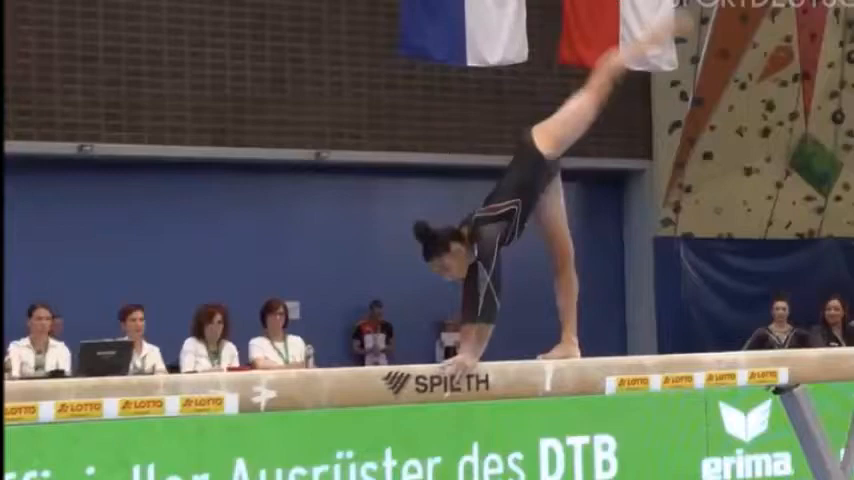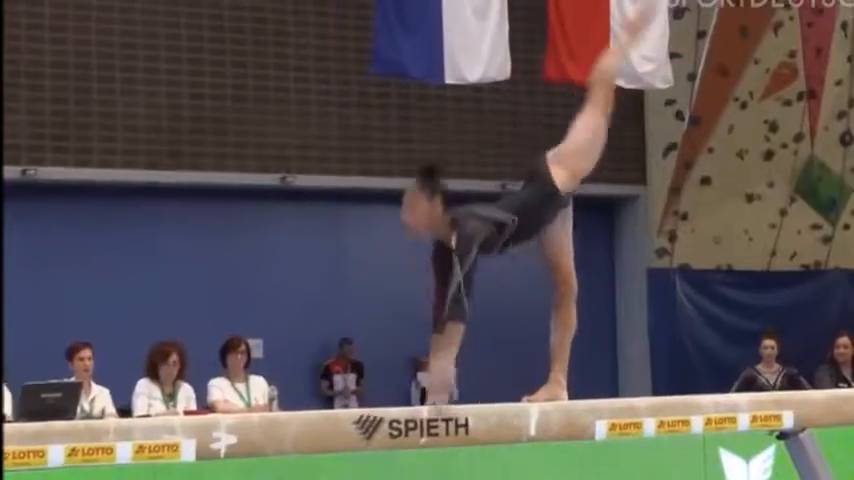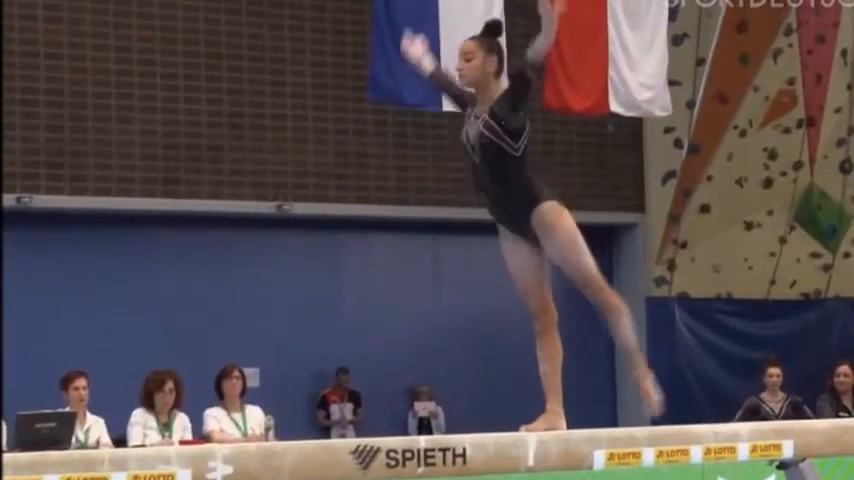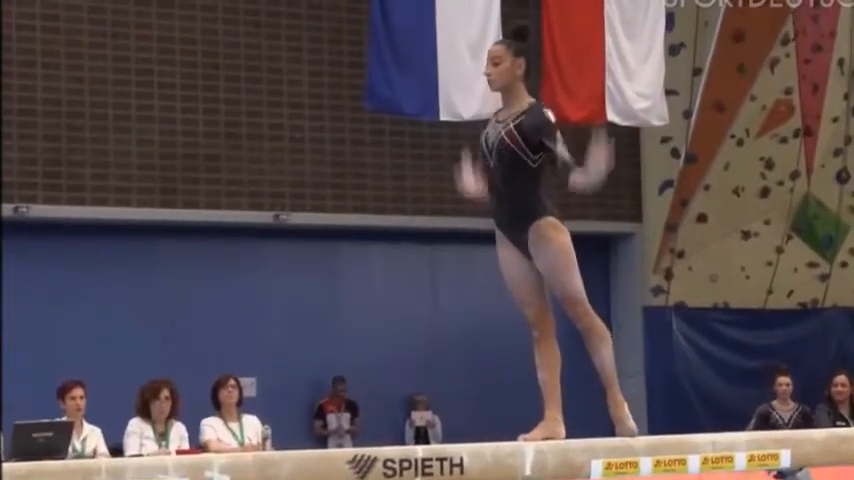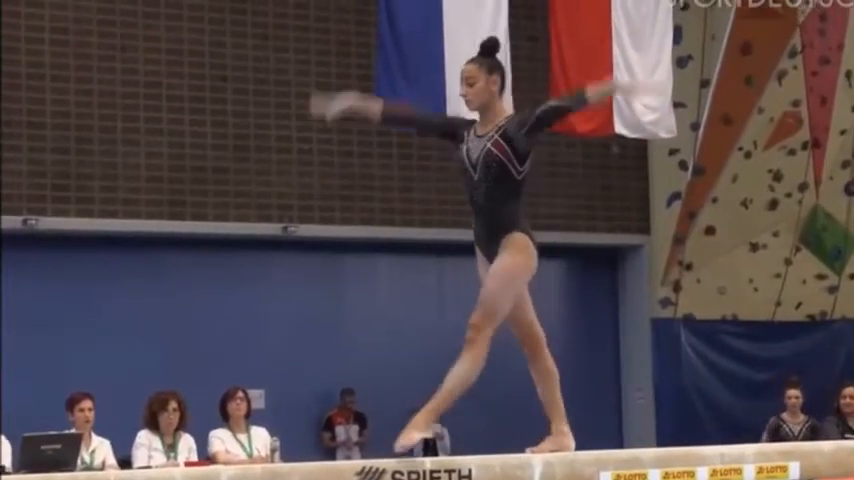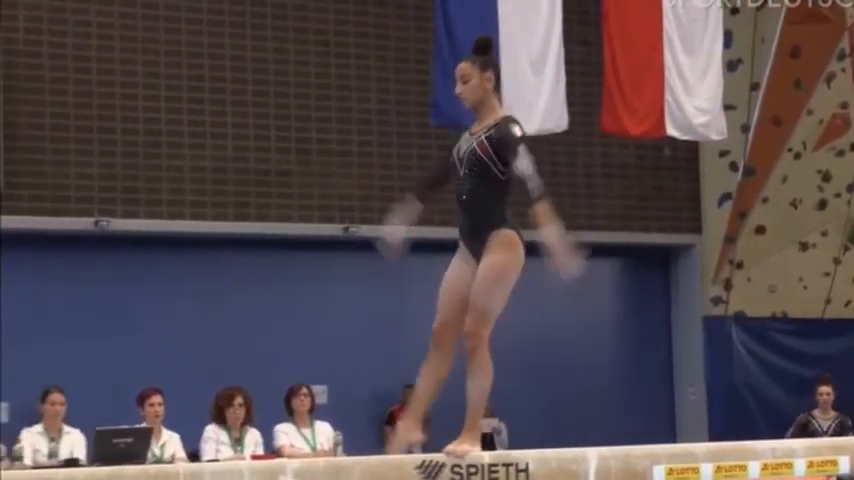
dt=0.5s
person 1, frame 1
left shoulder: (484, 239)
right shoulder: (469, 247)
left elbow: (488, 298)
right elbow: (474, 307)
left wrist: (469, 352)
right wrist: (467, 352)
left hip: (539, 151)
right hip: (539, 168)
right knee: (563, 260)
right ankle: (569, 341)
person 1, frame 2
left shoulder: (464, 231)
right shoulder: (444, 247)
left elbow: (457, 305)
right elbow: (444, 310)
left wrist: (443, 366)
right wrist: (438, 367)
left hip: (552, 181)
right hip: (549, 202)
right knee: (565, 290)
left ankle: (630, 31)
right ankle: (557, 382)
person 1, frame 3
left shoulder: (510, 105)
right shoulder: (473, 107)
left elbow: (530, 65)
right elbow: (447, 82)
right wrist: (423, 60)
left hip: (539, 210)
right hip: (509, 223)
left knee: (597, 290)
right knee: (541, 314)
left ankle: (641, 372)
right ankle: (553, 411)
person 1, frame 4
left shoulder: (537, 117)
right shoulder: (495, 120)
left elbow: (565, 163)
left wrist: (589, 173)
right wrist: (477, 183)
left hip: (539, 226)
right hip: (507, 232)
left knee: (580, 312)
right knee: (538, 325)
left ankle: (615, 400)
right ankle: (552, 419)
person 1, frame 5
left shoulder: (521, 127)
right shoulder: (465, 130)
left elbow: (568, 103)
right elbow: (408, 115)
left wrist: (614, 87)
right wrist: (353, 103)
left hip: (514, 244)
right hip: (487, 246)
left knee: (477, 333)
right knee: (531, 341)
left ankle: (423, 421)
right ankle: (560, 431)
person 1, frame 6
left shoulder: (507, 131)
right shoulder: (470, 134)
left elbow: (530, 180)
right elbow: (438, 178)
left wrist: (552, 233)
right wrist: (401, 219)
left hip: (500, 242)
right hip: (470, 246)
left knee: (474, 335)
right knee: (441, 332)
left ankle: (471, 434)
right ankle: (411, 423)
